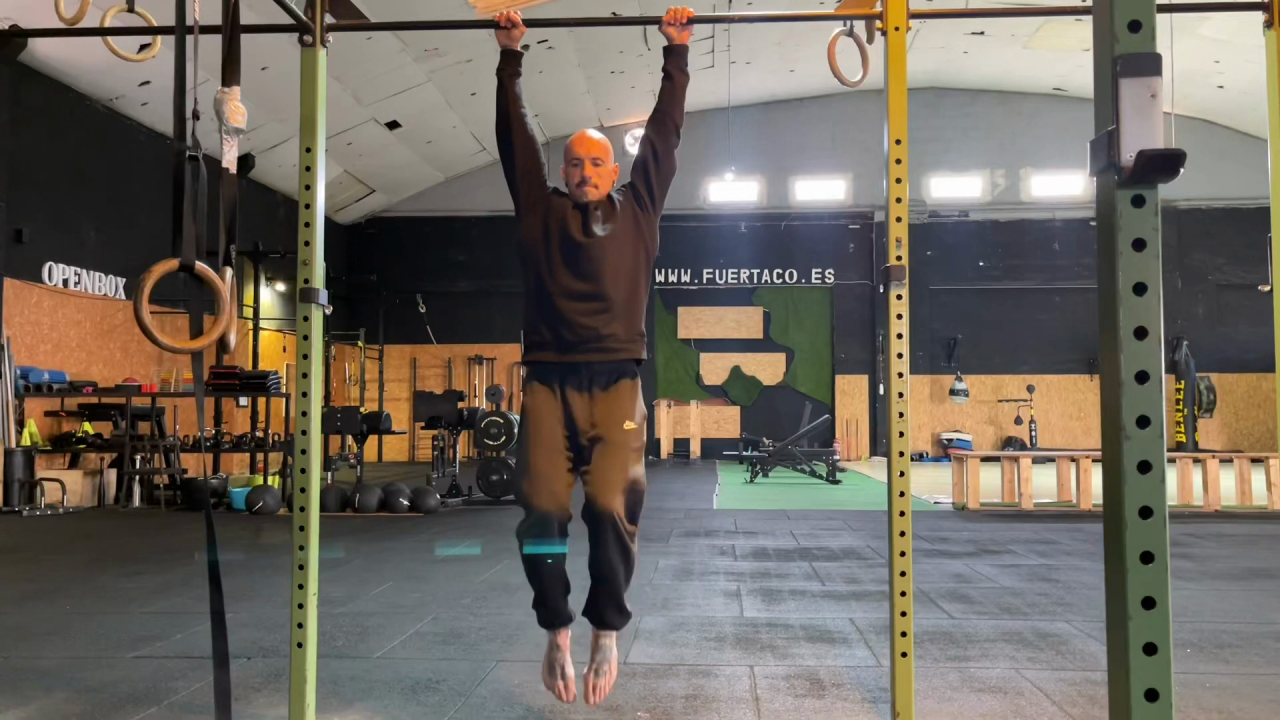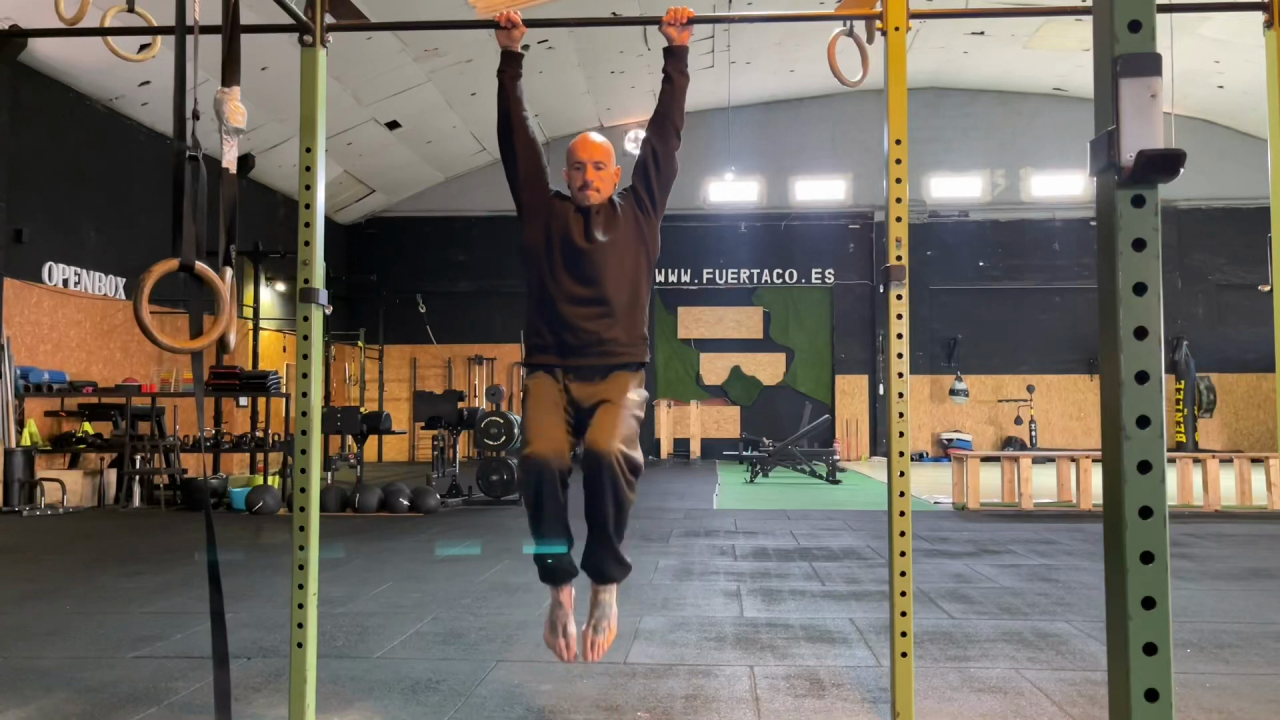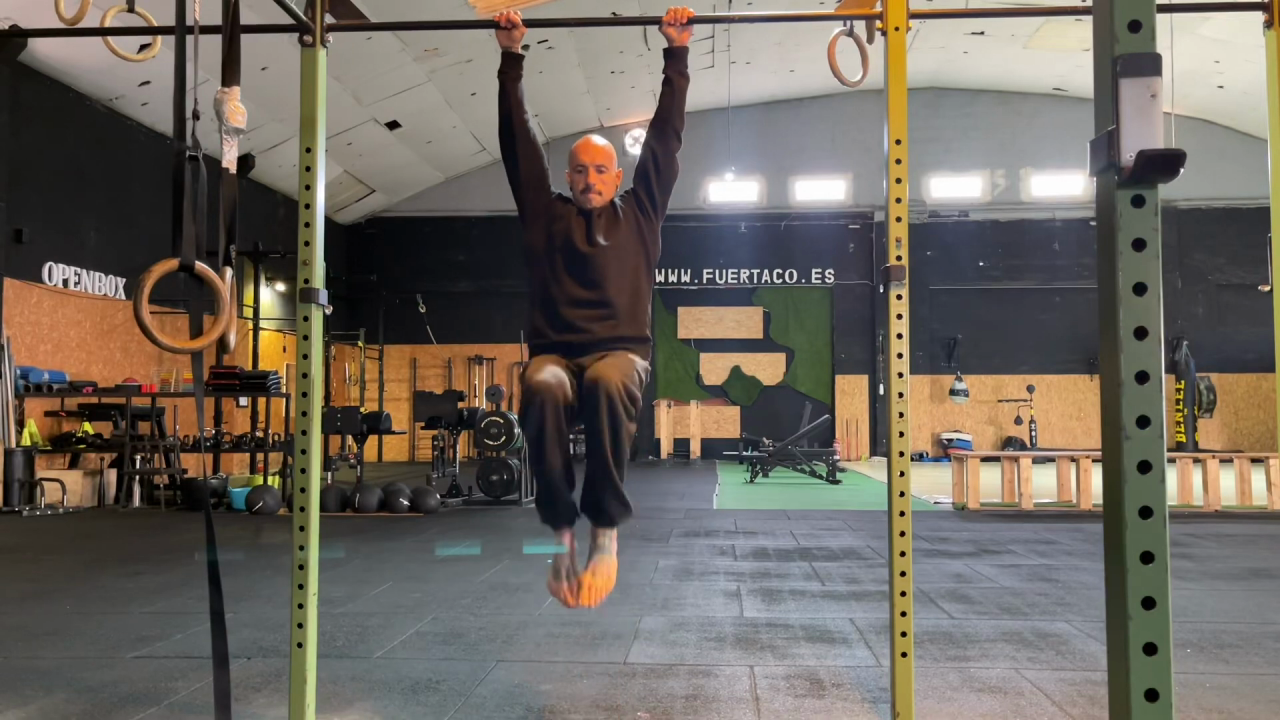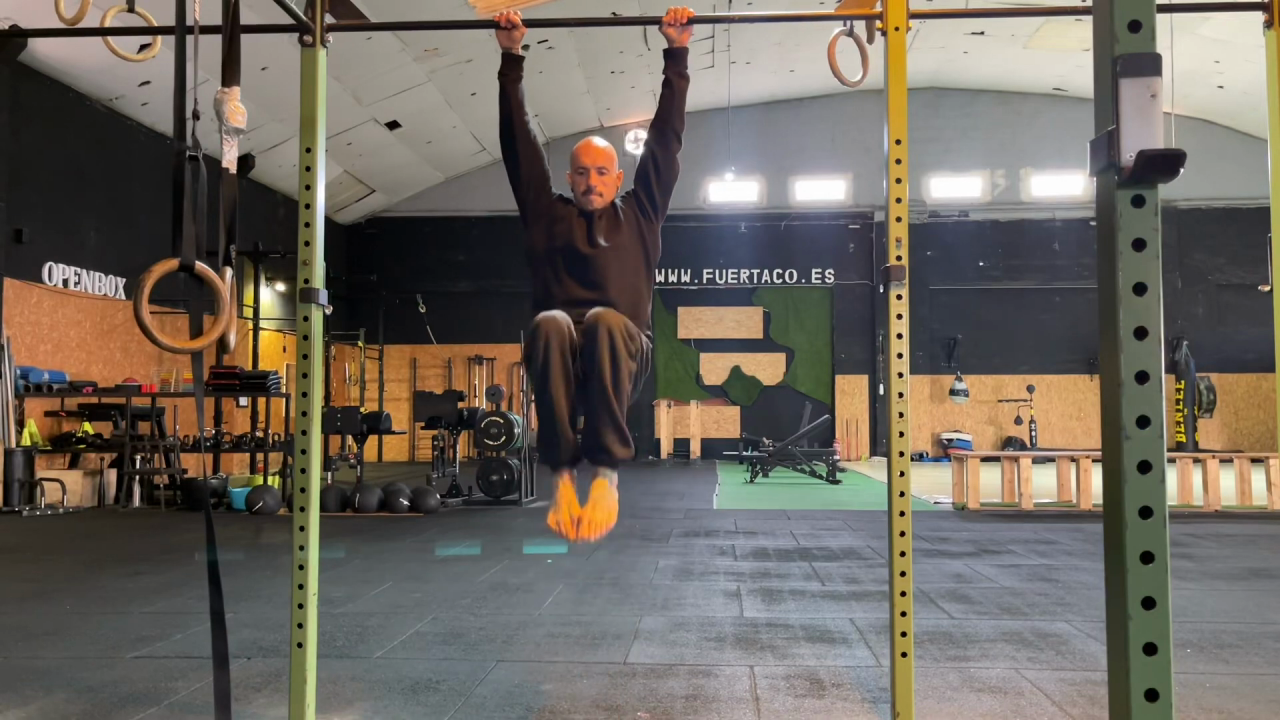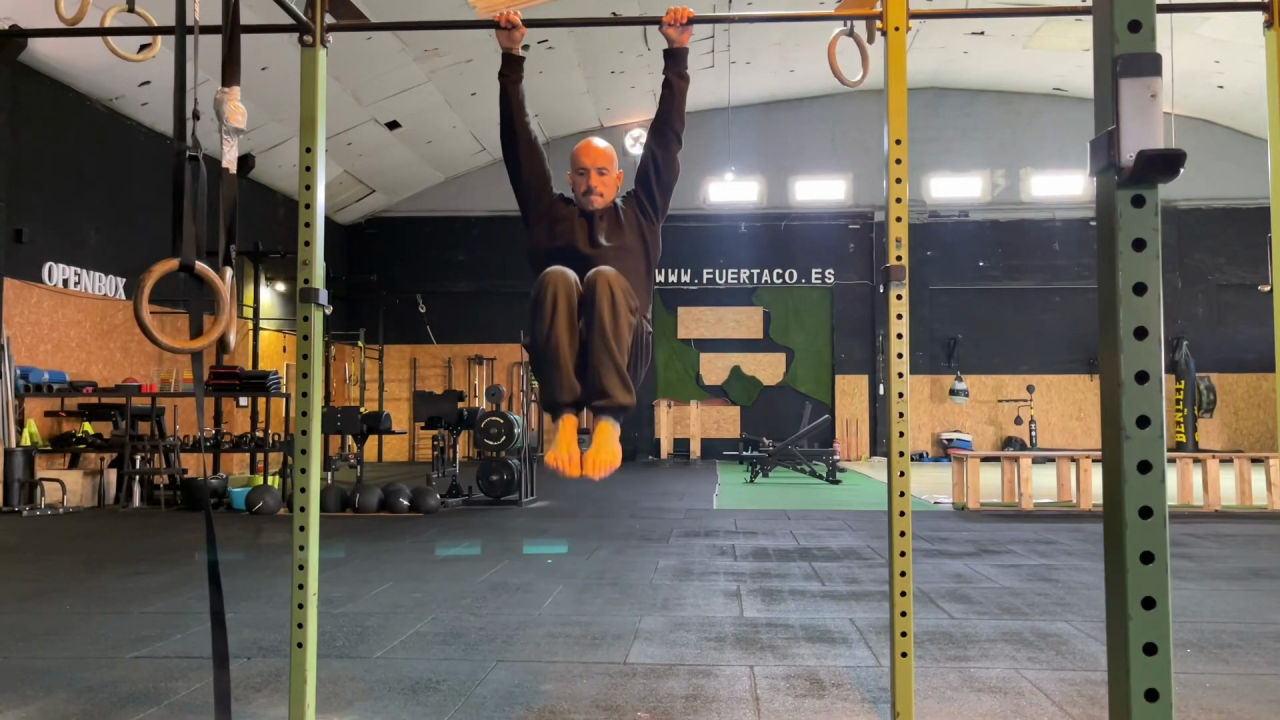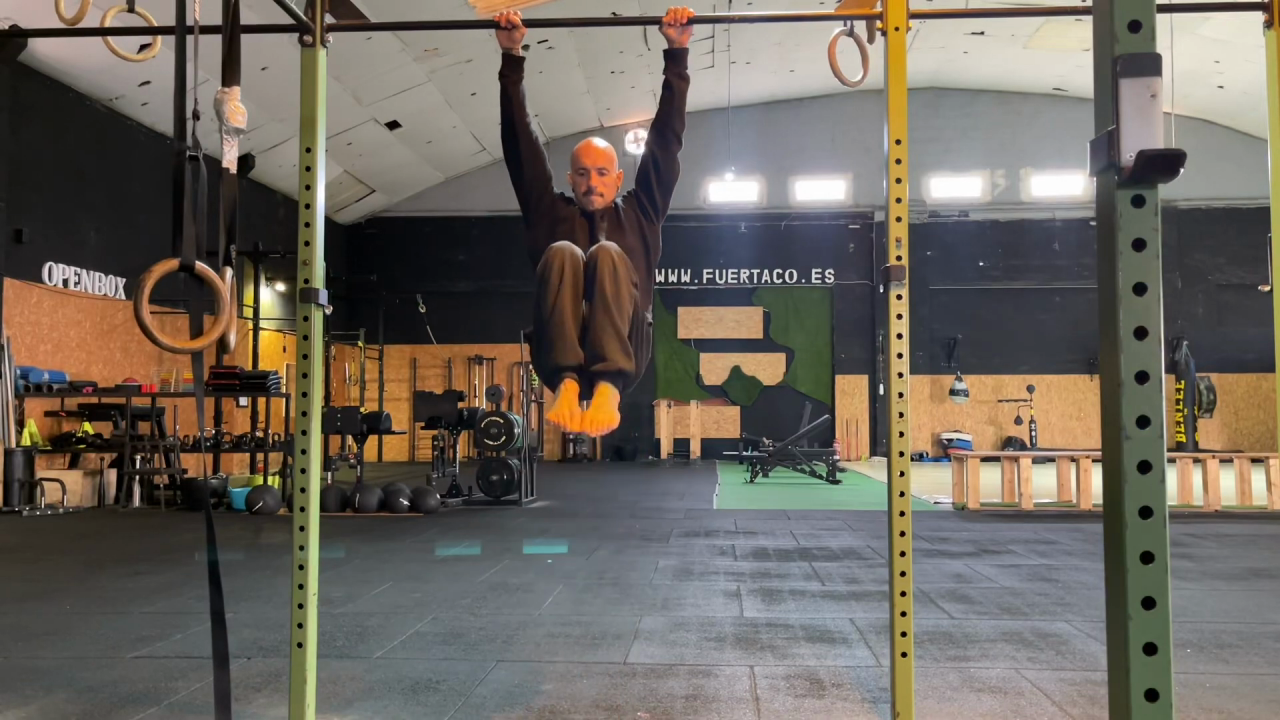
dt=0.1s
person 1, frame 1
left shoulder: (636, 208)
right shoulder: (543, 209)
left elbow: (663, 135)
right elbow: (515, 138)
left hip: (616, 384)
right hip: (549, 382)
left knee: (609, 504)
right knee: (542, 508)
left ankle: (606, 629)
right ankle: (556, 628)
person 1, frame 2
left shoulder: (638, 212)
right shoulder: (544, 212)
left elbow: (664, 137)
right elbow: (517, 139)
left wrist: (676, 53)
right wrist: (510, 57)
left hip: (616, 376)
right hip: (551, 375)
left knee: (605, 455)
right knee: (541, 460)
left ankle: (605, 584)
right ankle: (559, 588)
person 1, frame 3
left shoulder: (638, 215)
right shoulder: (546, 213)
left elbow: (663, 138)
right elbow: (519, 143)
left wrist: (677, 56)
right wrist: (511, 57)
left hip: (620, 361)
right hip: (557, 360)
left knee: (606, 381)
right knee: (542, 389)
left ankle: (605, 529)
right ankle: (562, 530)
person 1, frame 4
left shoulder: (639, 215)
right shoulder: (547, 214)
left elbow: (665, 138)
right elbow: (517, 140)
left wrist: (677, 55)
right wrist: (510, 57)
left hip: (618, 340)
right hip: (560, 338)
left knee: (605, 323)
right knee: (550, 327)
left ankle: (605, 472)
right ankle: (563, 475)
person 1, frame 5
left shoulder: (638, 216)
right shoulder: (550, 215)
left elbow: (665, 139)
right elbow: (519, 141)
left wrist: (676, 53)
right wrist: (512, 57)
left hip: (622, 354)
right hip: (563, 362)
left knee: (606, 280)
right knee: (556, 279)
left ankle: (608, 418)
right ankle: (566, 414)
person 1, frame 6
left shoulder: (639, 214)
right shoulder: (549, 212)
left elbow: (667, 137)
right elbow: (519, 137)
left wrist: (677, 53)
right wrist: (512, 56)
left hip: (624, 348)
right hip: (560, 347)
left knee: (608, 256)
right knee: (562, 255)
left ankle: (608, 386)
right ankle: (567, 381)
